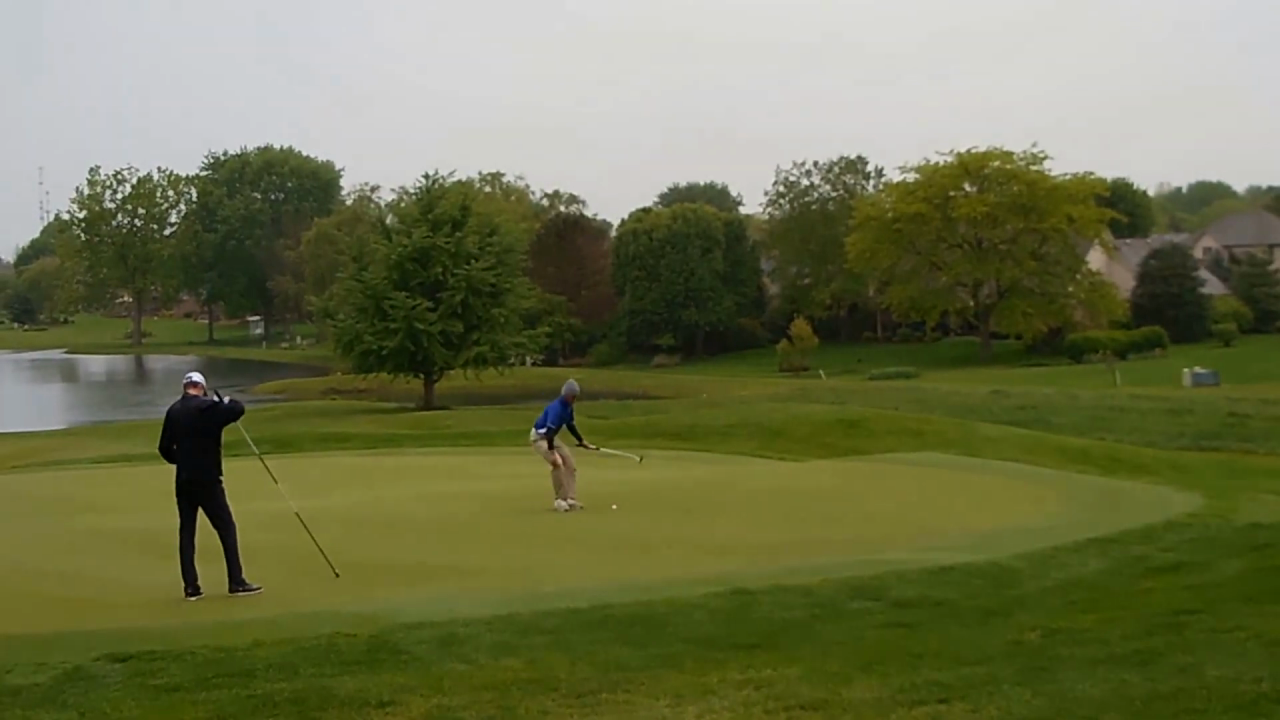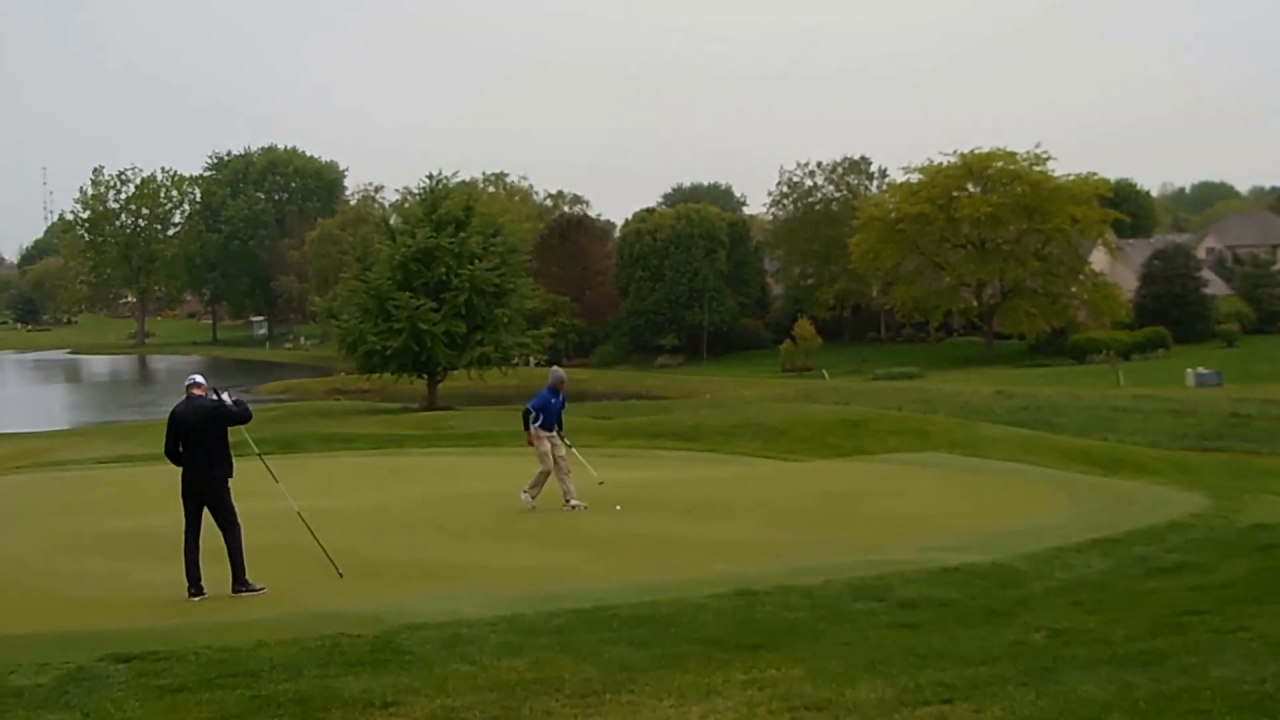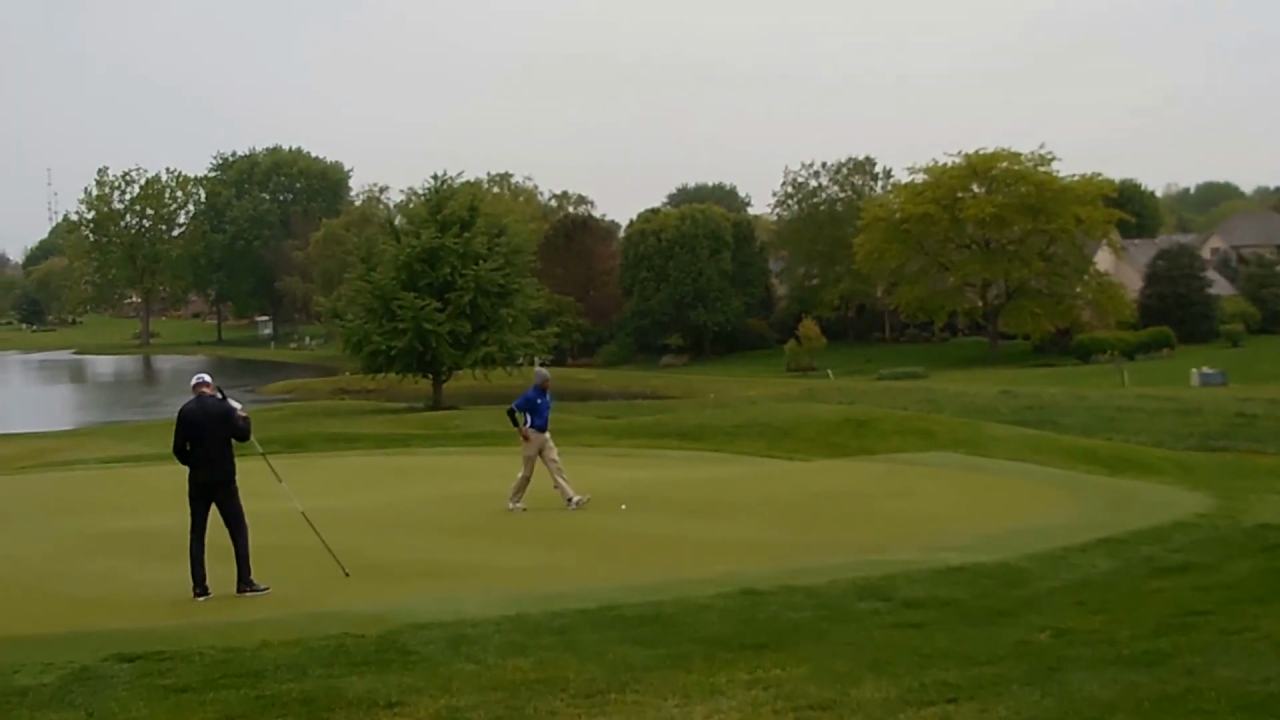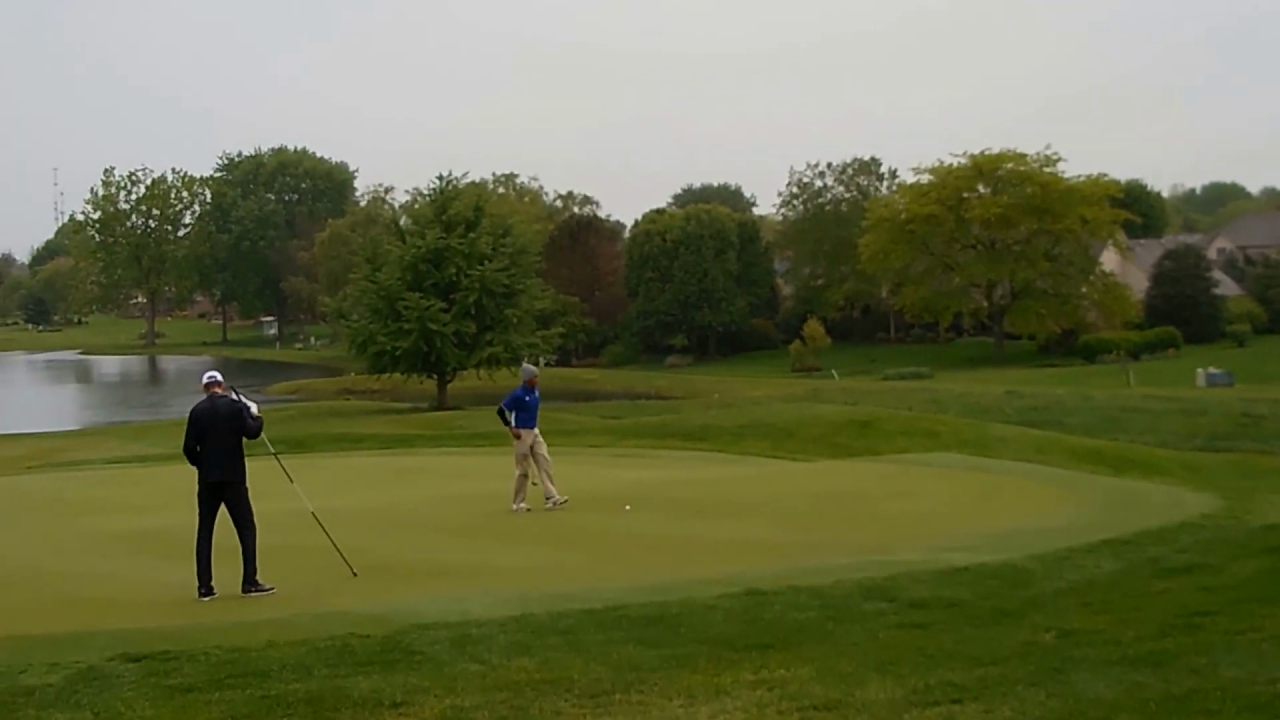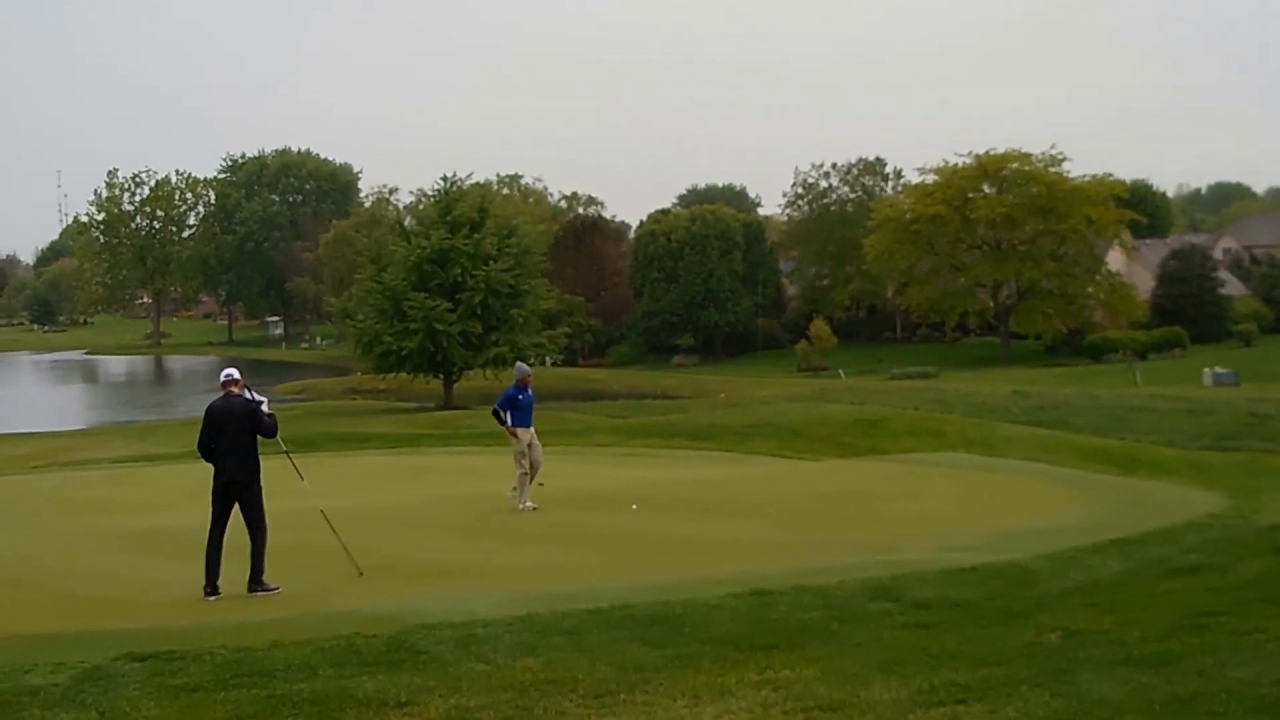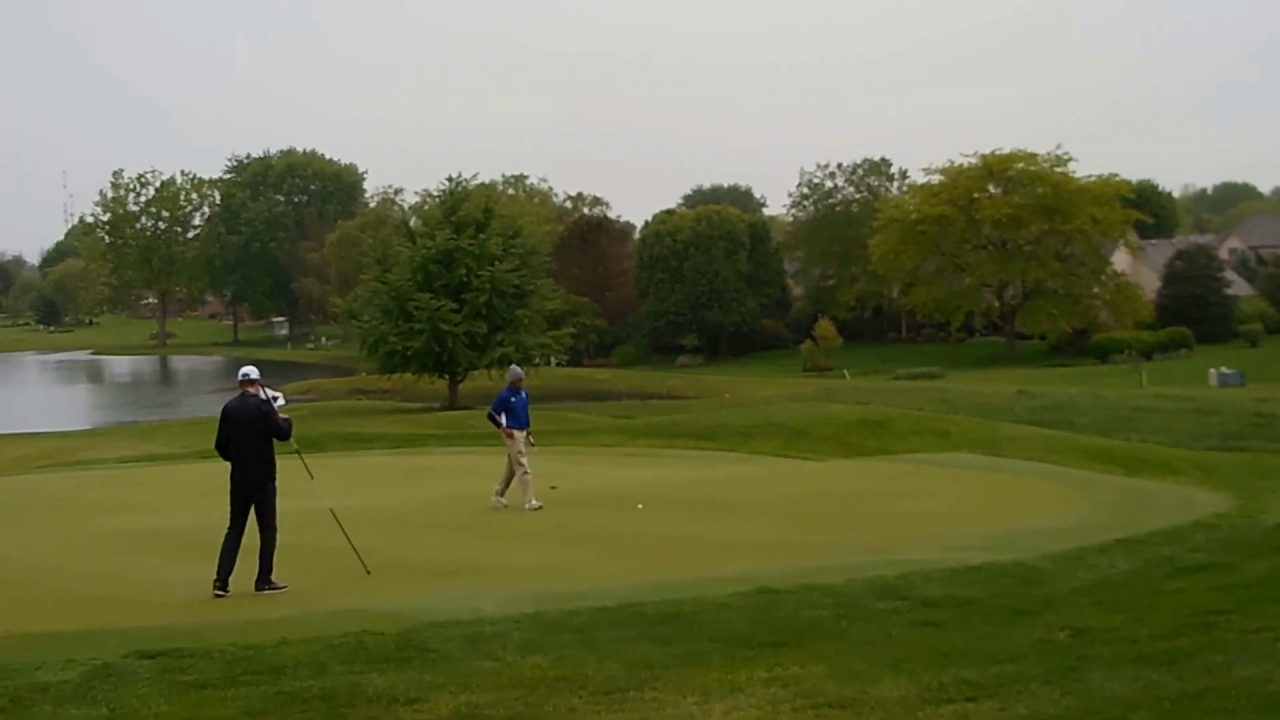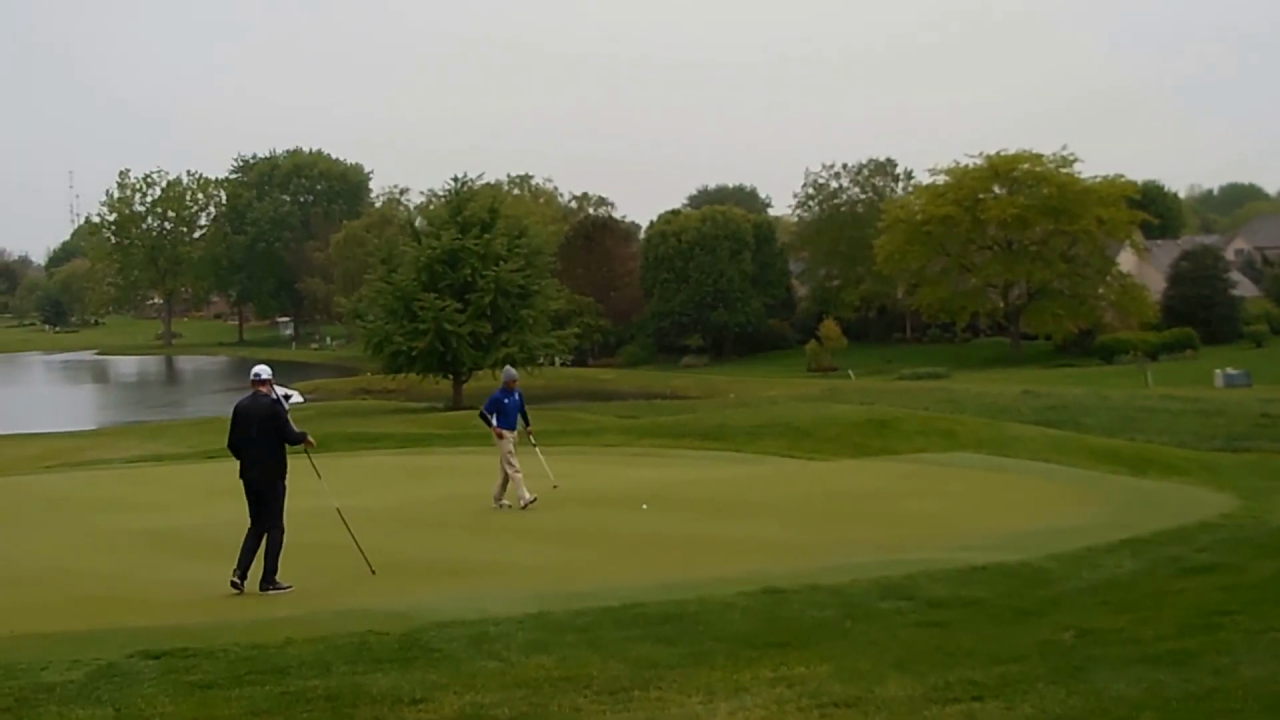
dt=0.2s
person 1, frame 1
left shoulder: (173, 410)
right shoulder: (206, 406)
left elbow: (164, 448)
right elbow: (237, 410)
right wrist: (227, 402)
left hip: (183, 480)
right hip: (206, 479)
left knee: (186, 532)
right knee: (226, 528)
left ankle: (191, 586)
right ankle: (236, 582)
person 1, frame 2
left shoulder: (177, 412)
right shoulder: (212, 407)
left elbow: (170, 450)
right elbow: (245, 415)
right wrist: (232, 402)
left hip: (190, 480)
right hip: (214, 479)
left knee: (191, 533)
right knee: (231, 528)
left ankle: (194, 586)
right ankle: (240, 582)
person 1, frame 3
left shoulder: (185, 411)
right shoulder: (222, 406)
left elbow: (179, 448)
right elbow: (242, 435)
right wrist: (243, 418)
left hip: (197, 479)
right hip: (222, 478)
left knee: (197, 532)
right knee: (238, 528)
left ankle: (199, 587)
right ankle: (244, 582)
person 1, frame 4
left shoulder: (197, 410)
right shoulder: (234, 406)
left elbow: (189, 447)
right elbow: (252, 432)
right wrist: (257, 416)
left hip: (207, 479)
right hip: (232, 478)
left knee: (204, 532)
right knee: (246, 528)
left ankle: (204, 587)
right ankle: (250, 583)
person 1, frame 5
left shoulder: (213, 408)
right shoulder: (248, 405)
left elbow: (203, 445)
right elbow: (269, 431)
right wrist: (269, 414)
left hip: (222, 478)
right hip: (247, 477)
left knee: (216, 530)
right knee: (257, 528)
left ankle: (211, 585)
right ankle: (256, 582)
person 1, frame 6
left shoulder: (229, 407)
right shoulder: (263, 406)
left elbow: (220, 444)
right elbow: (283, 434)
right wrist: (286, 421)
left hip: (238, 476)
right hip: (262, 476)
left knee: (235, 529)
right knee: (267, 528)
left ankle: (221, 580)
right ankle: (264, 581)
person 1, frame 7
left shoulder: (241, 406)
right shoulder: (273, 405)
left elbow: (233, 443)
right elbow: (288, 436)
right wrist: (304, 437)
left hip: (249, 474)
right hip: (271, 474)
left knee: (257, 525)
right knee: (274, 526)
left ankle: (240, 571)
right ankle: (268, 580)
